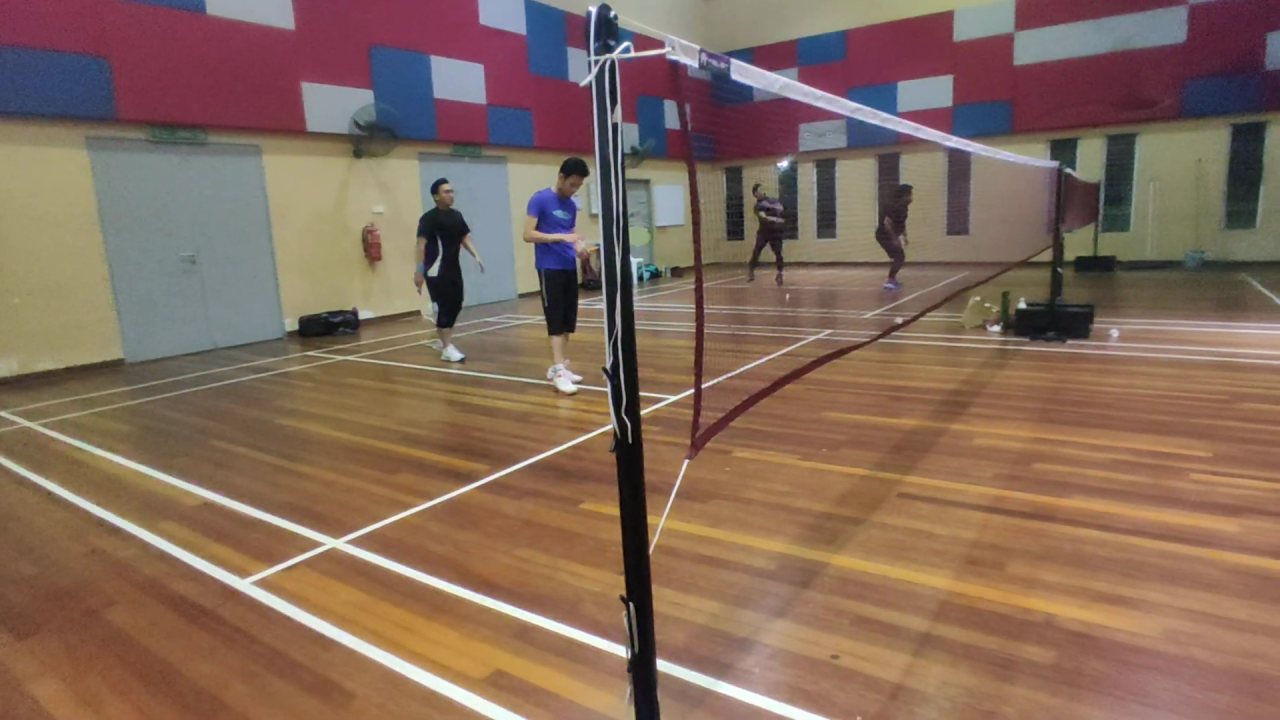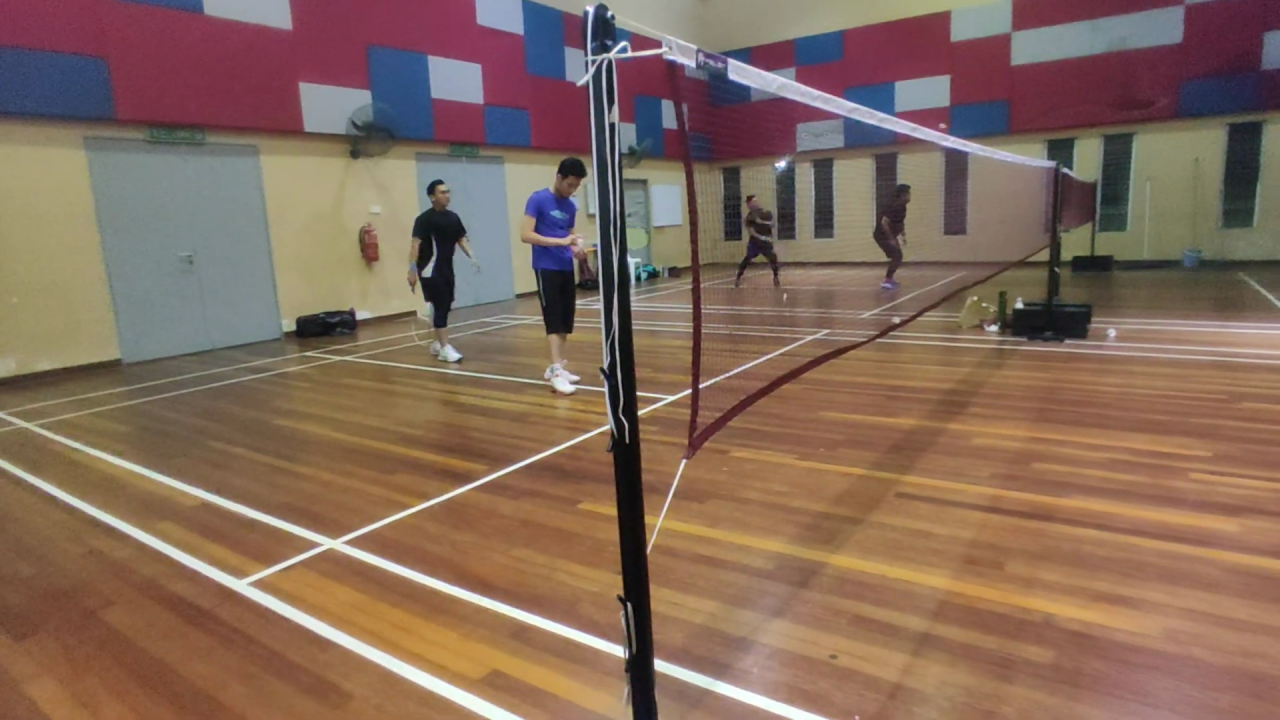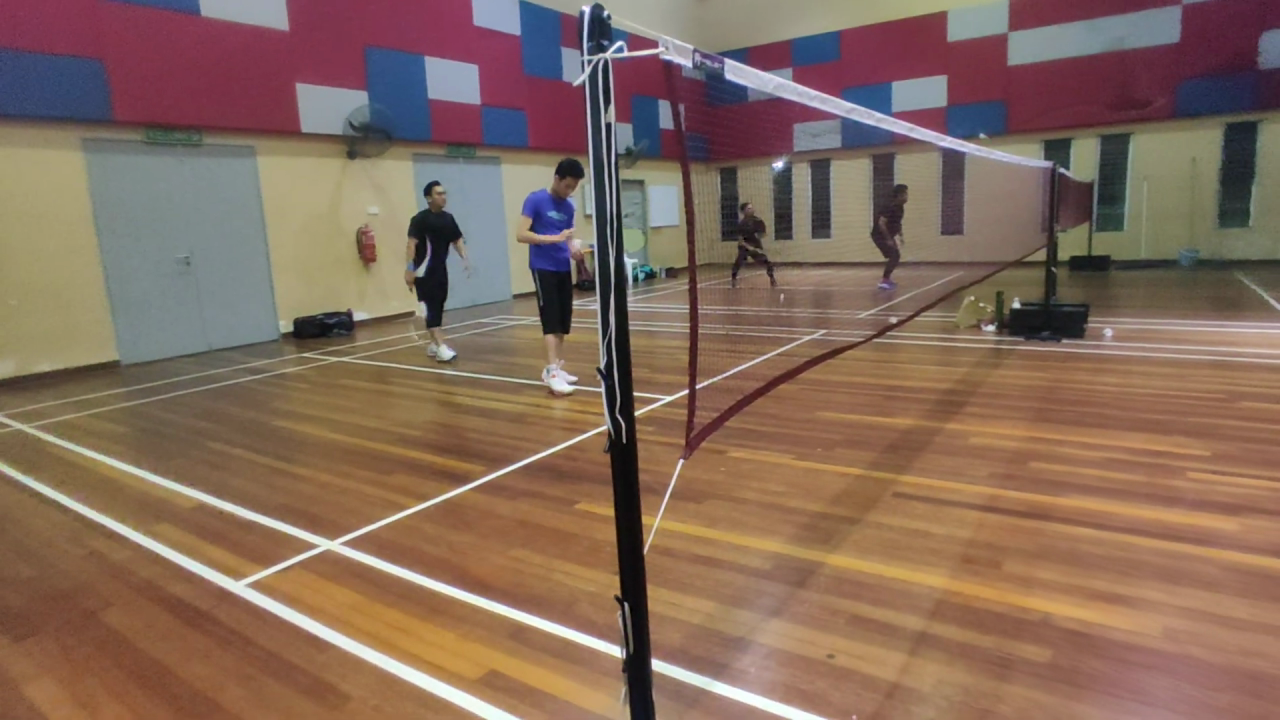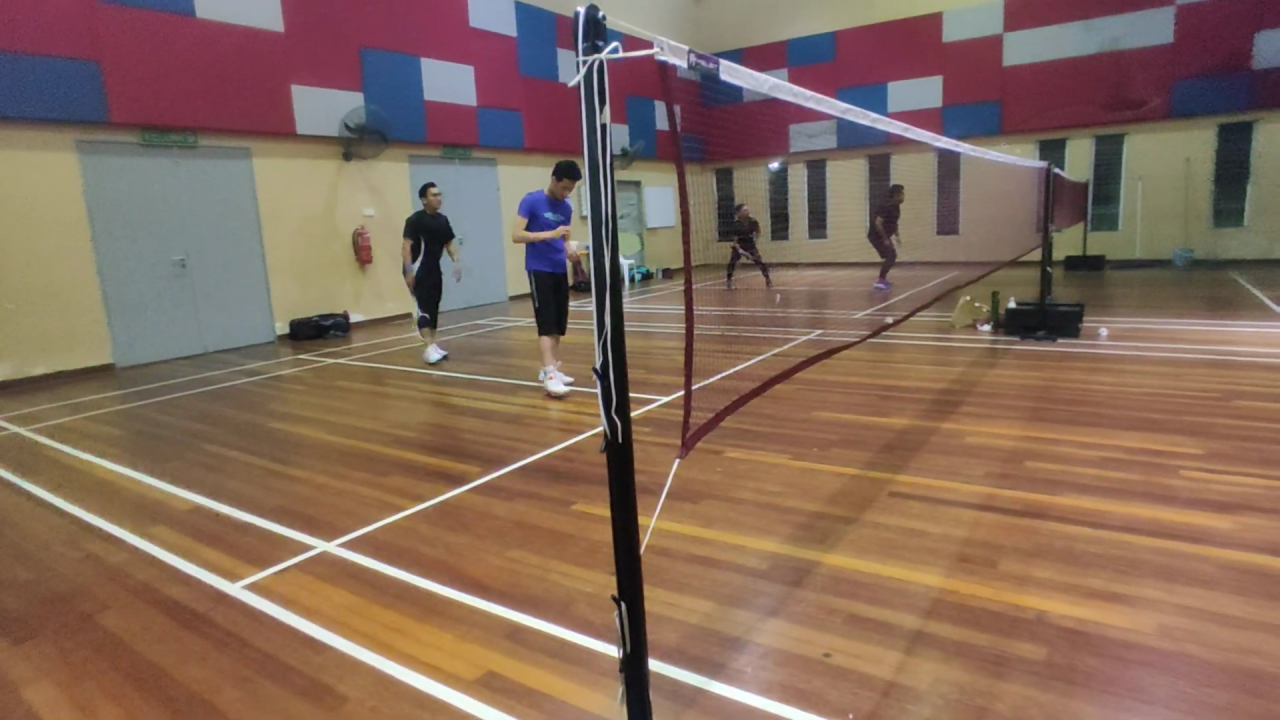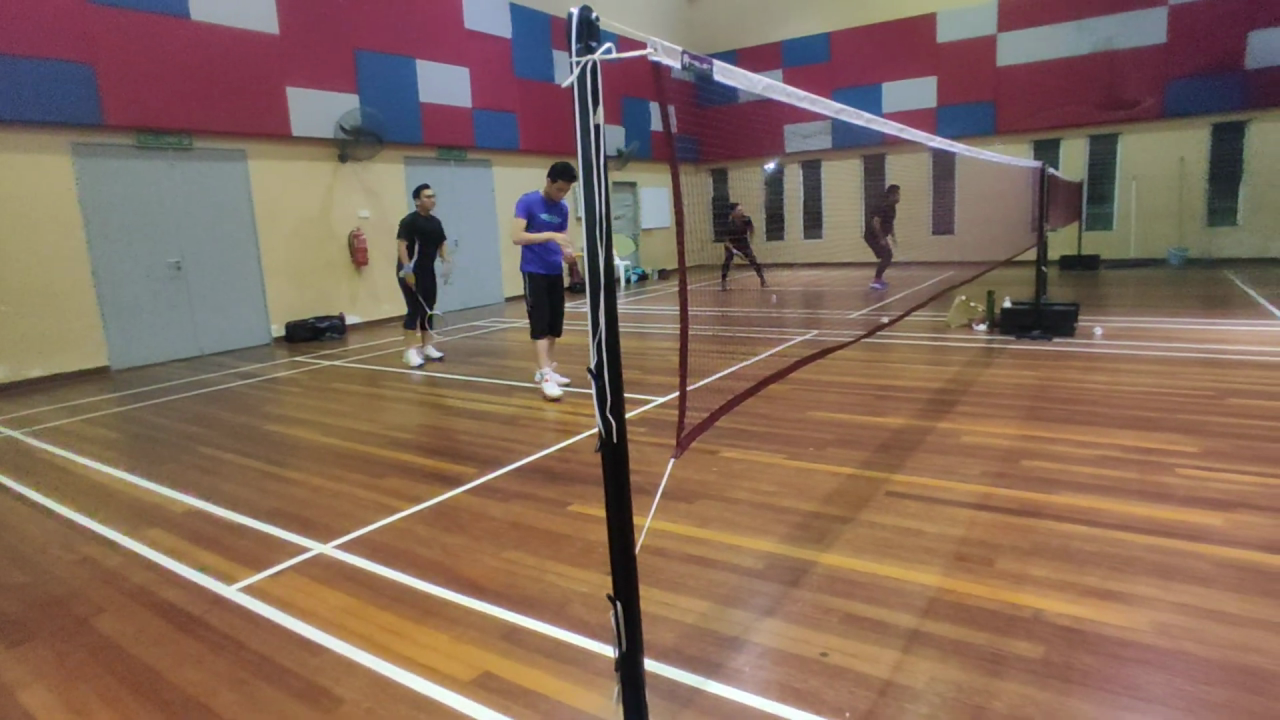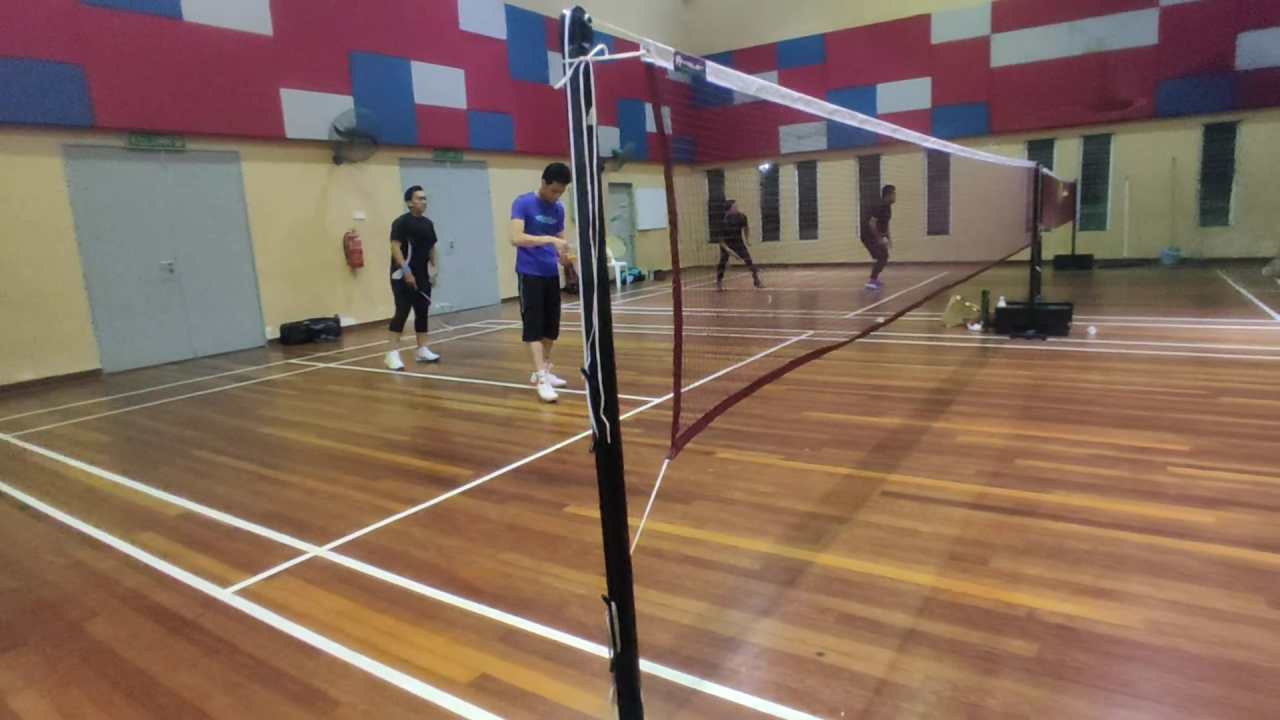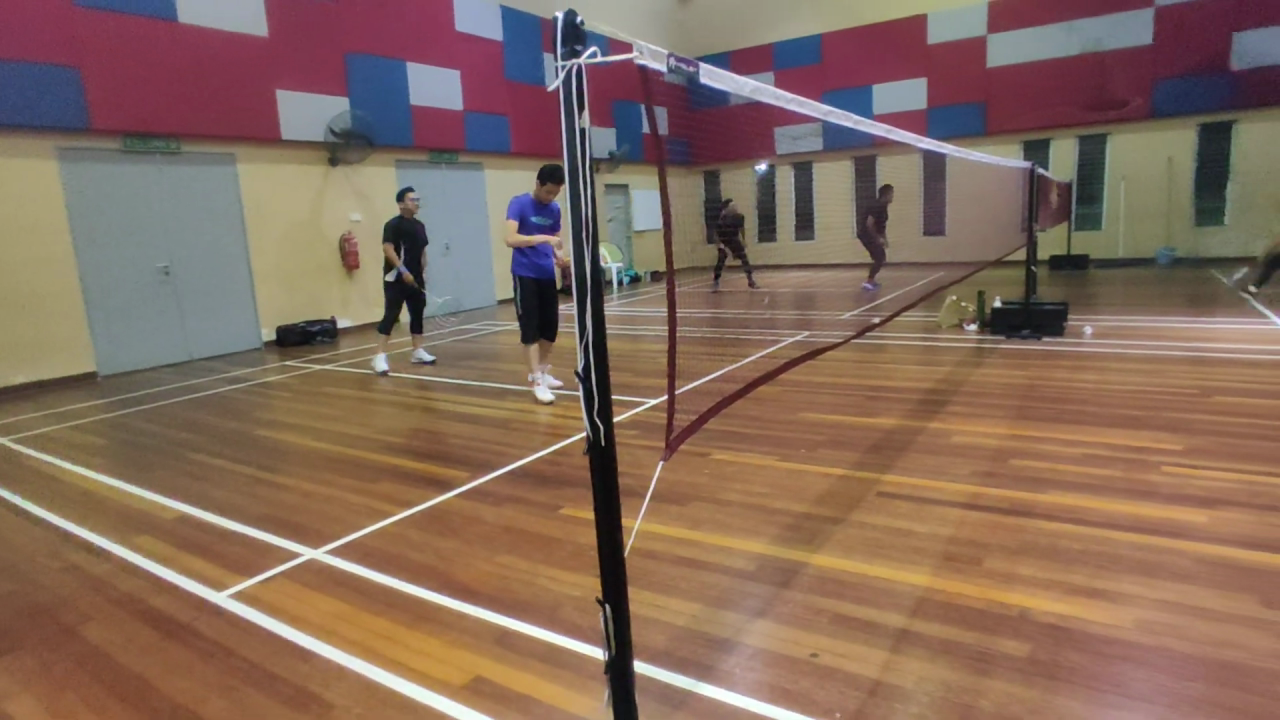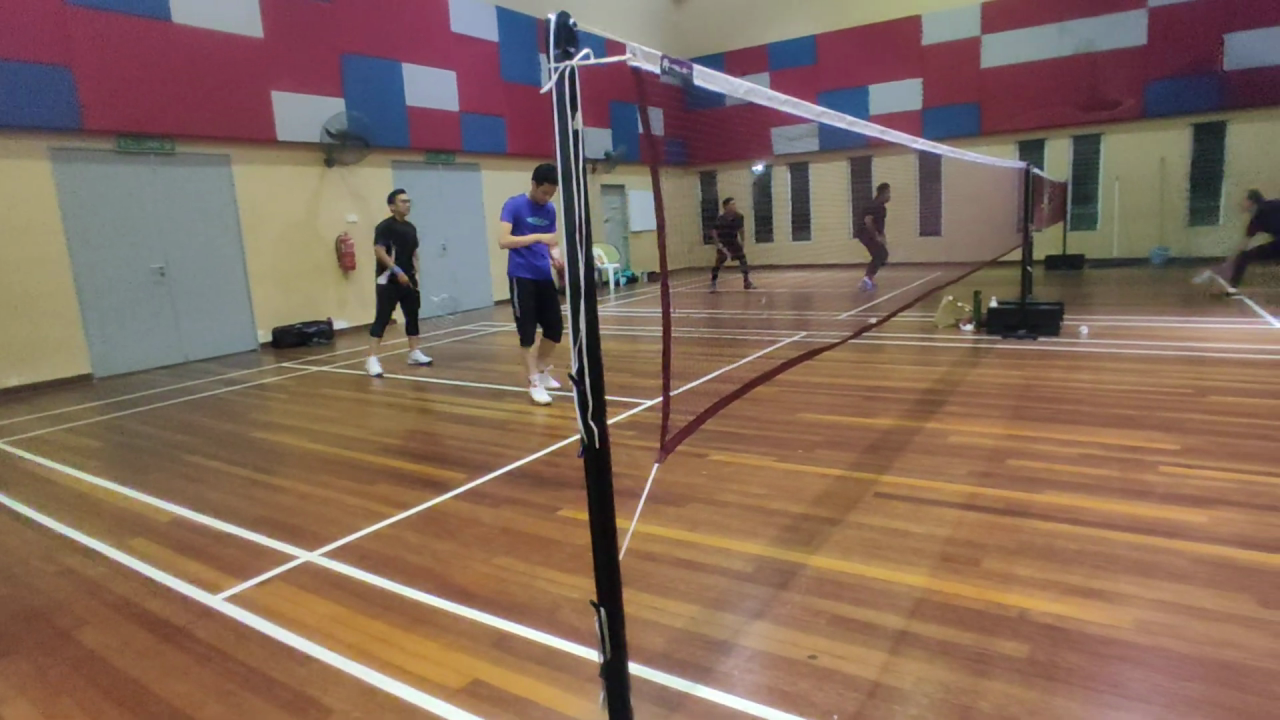
dt=0.1s
person 1, frame 1
left shoulder: (571, 205)
right shoulder: (540, 199)
right elbow: (528, 234)
left wrist: (579, 248)
right wrist: (560, 236)
left hip: (569, 268)
right hip: (550, 269)
left knee: (568, 321)
right knee: (556, 321)
left ankle: (560, 366)
right ankle: (559, 373)
person 1, frame 2
left shoulder: (570, 206)
right shoulder: (538, 200)
right elbow: (526, 235)
left wrist: (576, 248)
right wrist: (559, 242)
left hip: (566, 269)
right hip: (547, 269)
left knee: (566, 322)
right knee: (554, 321)
left ankle: (557, 366)
right ankle: (556, 373)
person 1, frame 3
left shoulder: (568, 206)
right shoulder: (535, 200)
right elbow: (521, 235)
left wrist: (574, 248)
right wrist: (555, 238)
left hip: (563, 269)
right hip: (543, 269)
left knee: (563, 322)
right knee: (551, 321)
left ankle: (555, 367)
right ankle: (552, 373)
person 1, frame 4
left shoulder: (566, 207)
right shoulder: (532, 201)
right elbow: (517, 235)
left wrist: (570, 250)
right wrist: (550, 234)
left hip: (560, 271)
right hip: (539, 270)
left knee: (559, 324)
right knee: (546, 323)
left ankle: (552, 368)
right ankle: (549, 375)
person 1, frame 5
left shoulder: (562, 208)
right shoulder: (527, 202)
right elbow: (517, 237)
left wrist: (567, 252)
right wrist: (550, 235)
left hip: (555, 272)
right hip: (534, 272)
left knee: (555, 326)
right knee: (539, 326)
left ankle: (547, 369)
right ankle: (545, 378)
person 1, frame 6
left shoulder: (558, 209)
right shoulder: (523, 203)
right elbow: (516, 238)
left wrist: (562, 254)
right wrist: (549, 239)
left hip: (551, 274)
right hip: (530, 274)
left knee: (551, 328)
right knee: (534, 328)
left ankle: (543, 371)
right ankle: (541, 380)
person 1, frame 7
left shoulder: (555, 210)
right shoulder: (518, 204)
right elbow: (511, 239)
left wrist: (559, 256)
right wrist: (544, 238)
left hip: (547, 276)
right hip: (525, 276)
left knee: (550, 330)
right knee: (530, 331)
left ankle: (539, 371)
right ankle: (538, 382)
person 1, frame 8
left shoulder: (550, 210)
right shoulder: (514, 206)
right elbow: (503, 241)
left wrist: (556, 257)
right wrist: (537, 237)
left hip: (545, 277)
right hip: (522, 277)
left knee: (555, 329)
right knee: (527, 332)
left ankle: (542, 371)
right ankle: (534, 382)
person 2, frame 1
left shoulder: (456, 215)
right shoulder: (429, 218)
left elbow: (465, 237)
right elbow: (421, 244)
left wrist: (476, 256)
right wrist: (419, 271)
left hip: (454, 269)
right hip: (437, 271)
left knee: (456, 306)
right knee: (445, 308)
left ankle: (445, 342)
right ankle: (447, 348)
person 2, frame 2
left shoulder: (453, 217)
right shoulder: (425, 219)
left elbow: (462, 239)
right elbow: (415, 244)
left wrist: (472, 257)
right wrist: (413, 269)
left hip: (447, 269)
right hip: (431, 272)
left knee: (444, 308)
right knee: (440, 308)
left ankle: (437, 344)
right ankle: (445, 348)
person 2, frame 3
left shoulder: (449, 218)
right shoulder: (420, 219)
left elbow: (457, 240)
right elbow: (411, 245)
left wrist: (465, 259)
right wrist: (410, 270)
left hip: (440, 270)
right hip: (424, 272)
left knee: (438, 307)
right knee: (432, 308)
left ankle: (434, 345)
right ankle: (441, 346)
person 2, frame 4
left shoulder: (443, 220)
right shoulder: (415, 220)
left elbow: (449, 243)
right elbow: (406, 245)
left wrist: (456, 263)
right wrist: (409, 270)
left hip: (434, 271)
right hip: (418, 272)
left knee: (433, 308)
right knee: (424, 309)
left ankle: (432, 346)
right ankle: (430, 348)
person 2, frame 5
left shoulder: (436, 222)
right shoulder: (409, 221)
left elbow: (441, 245)
right elbow: (402, 246)
right wrist: (408, 271)
left hip: (427, 273)
right hip: (411, 274)
left knee: (428, 310)
right knee: (414, 310)
left ankle: (426, 347)
right ankle: (411, 350)
person 2, frame 6
left shoulder: (428, 223)
right shoulder: (402, 222)
left elbow: (431, 247)
right elbow: (395, 248)
left wrist: (433, 267)
right wrist: (406, 271)
left hip: (421, 275)
right hip: (403, 275)
left knee: (423, 312)
right knee: (402, 313)
left ankle: (422, 350)
right ankle: (392, 354)
person 2, frame 7
left shoulder: (419, 225)
right shoulder: (394, 224)
right elbow: (388, 250)
left wrist: (424, 270)
right wrist: (403, 271)
left hip: (415, 277)
right hip: (395, 278)
left knee: (418, 314)
right knee: (391, 316)
left ankle: (418, 352)
right ankle: (380, 356)
person 2, frame 8
left shoulder: (410, 228)
right shoulder: (385, 226)
right elbow: (379, 251)
left wrist: (415, 272)
right wrist: (397, 271)
left hip: (408, 279)
right hip: (388, 280)
left knee: (412, 315)
right knee: (382, 318)
left ankle: (414, 353)
right ankle: (372, 359)
